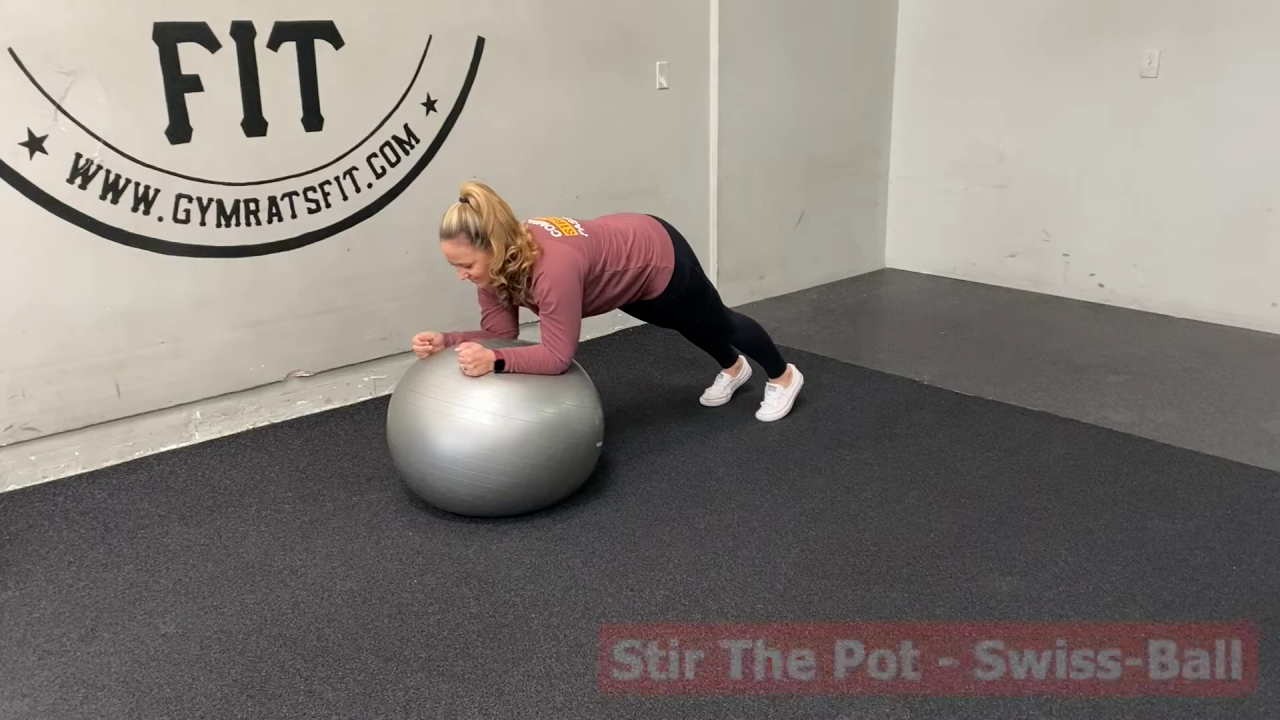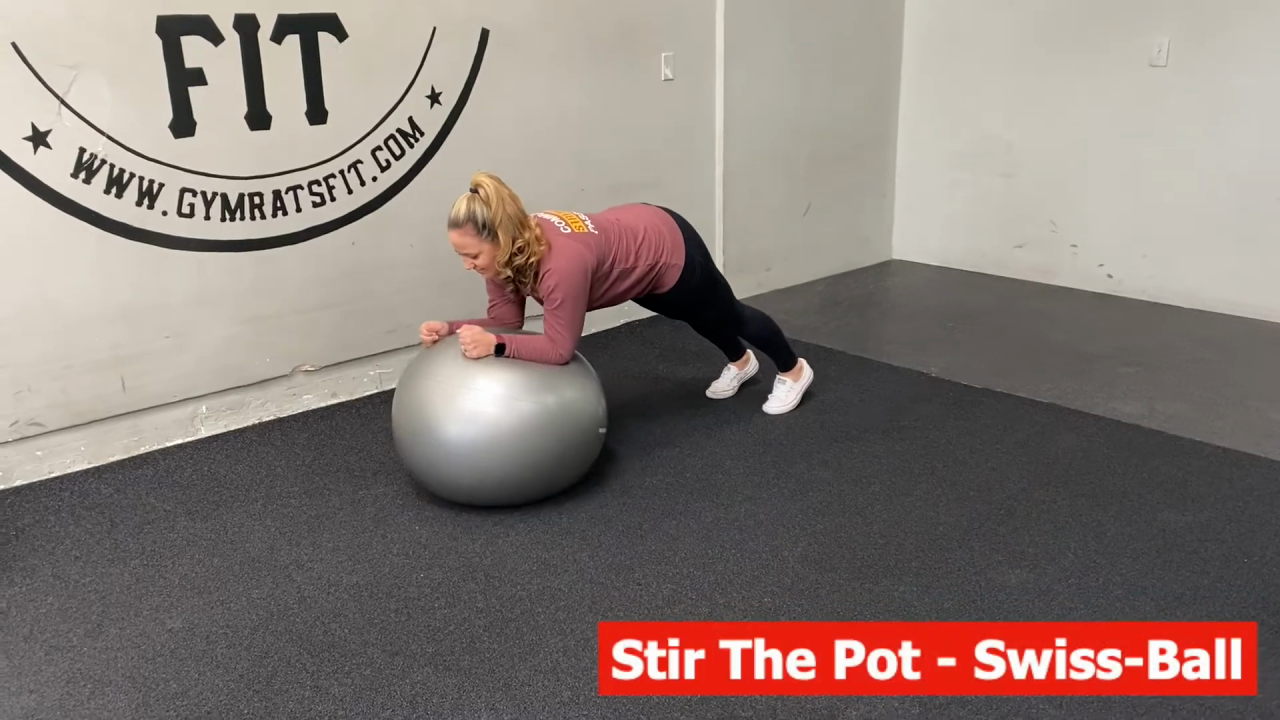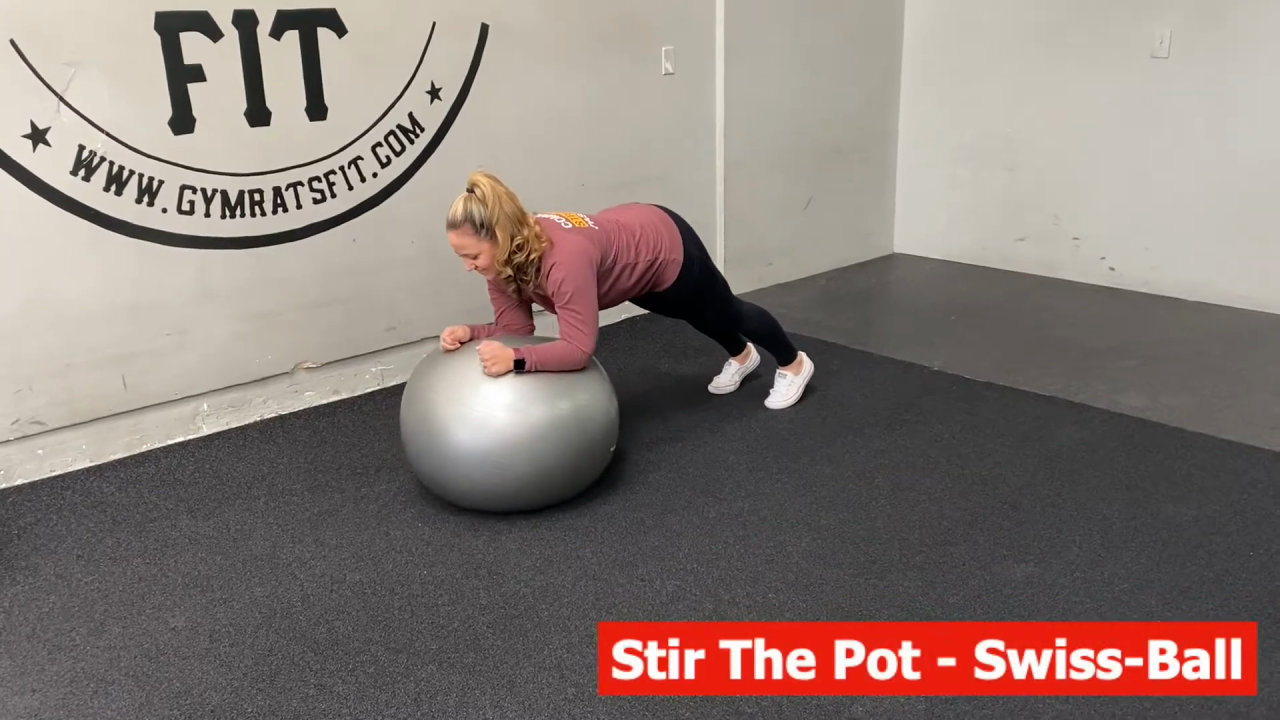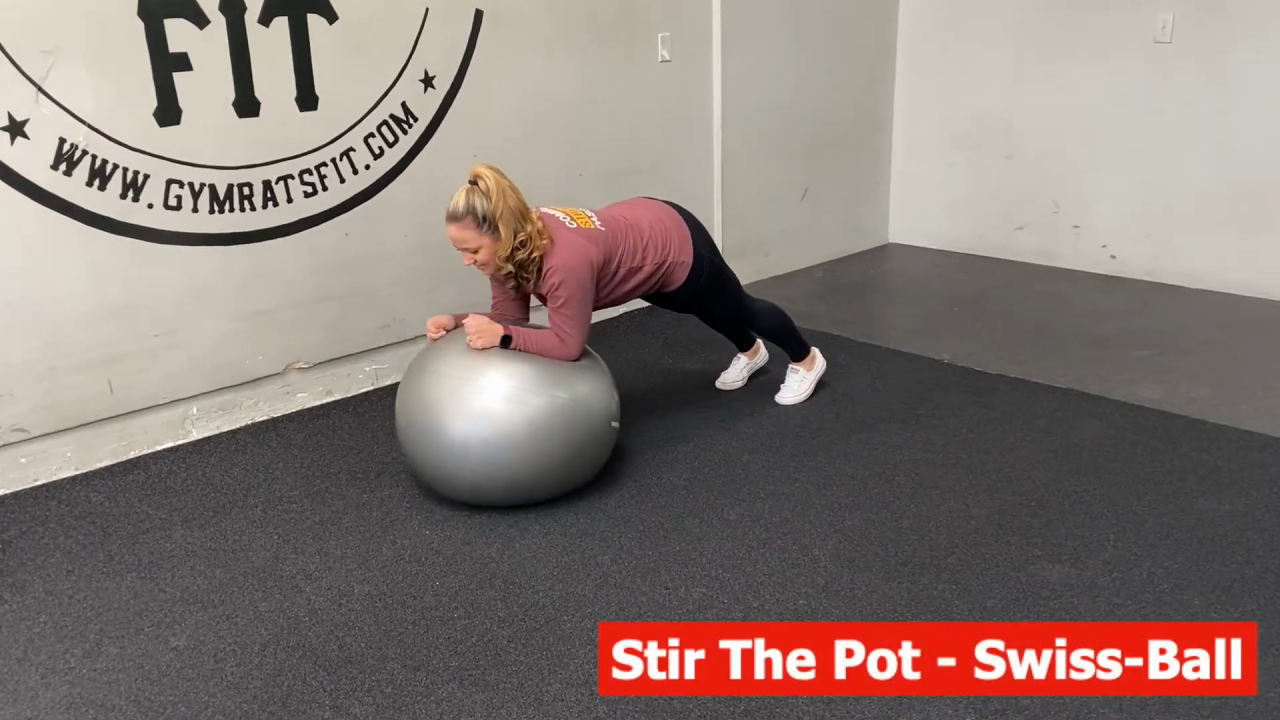
dt=1s
person 1, frame 1
left shoulder: (554, 266)
right shoulder: (495, 261)
left elbow: (558, 355)
right elbow: (500, 333)
left wrist: (493, 360)
right wrist: (446, 341)
left hip: (659, 261)
right hip: (622, 244)
left knee: (712, 321)
right knee: (688, 326)
left ankle: (783, 376)
right ankle: (732, 368)
person 1, frame 2
left shoulder: (562, 262)
right shoulder: (503, 253)
left elbow: (559, 348)
right elbow: (506, 321)
left wrist: (495, 345)
right wrist: (452, 328)
left hip: (669, 253)
right hip: (632, 228)
left knee: (725, 313)
right knee: (697, 316)
left ankle: (793, 370)
right ankle: (740, 361)
person 1, frame 3
left shoulder: (565, 259)
right shoulder: (502, 256)
left elbow: (579, 348)
right elbow: (514, 329)
left wrist: (514, 359)
right wrist: (470, 333)
left hip: (666, 250)
right hip: (629, 231)
left knee: (723, 312)
right knee: (698, 316)
left ankle: (793, 364)
right ankle: (741, 356)
person 1, frame 4
left shoulder: (565, 258)
right shoulder: (506, 248)
left elbow: (568, 345)
right elbow: (509, 317)
left wrist: (501, 335)
right wrist: (460, 322)
left hip: (675, 248)
right hip: (637, 225)
left knee: (734, 306)
right knee: (710, 310)
left ankle: (806, 359)
right ankle: (750, 351)
